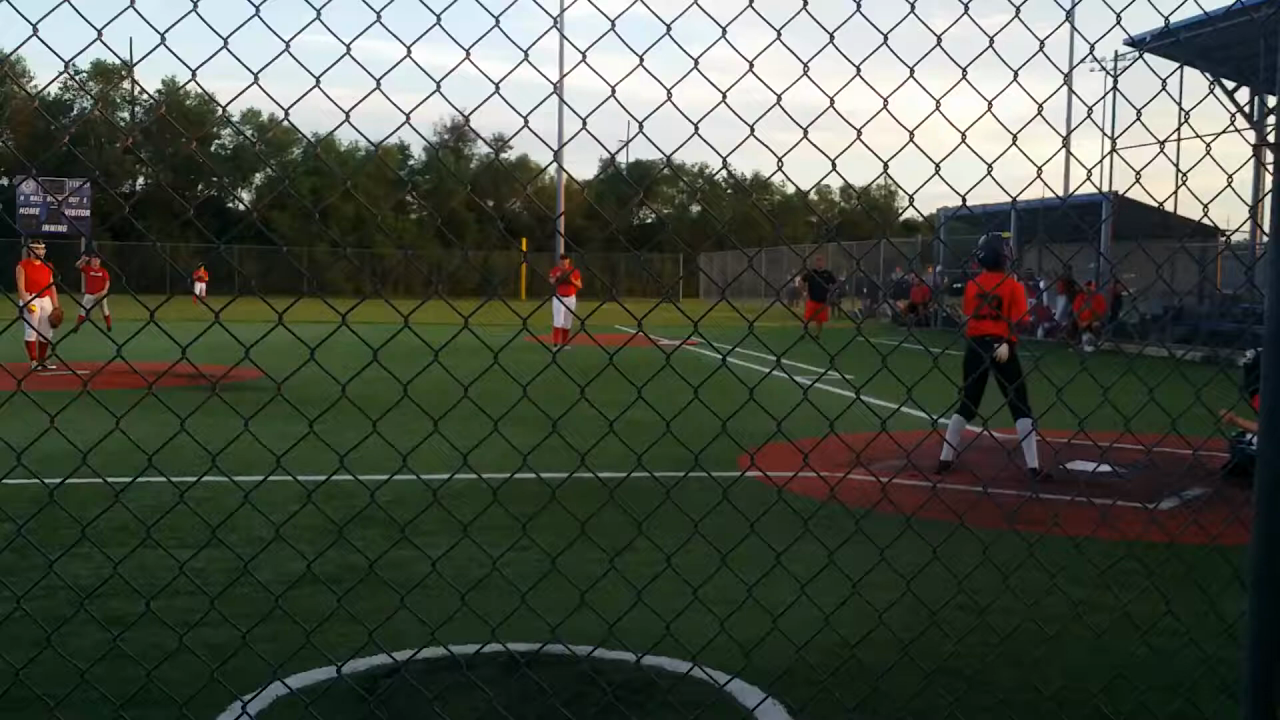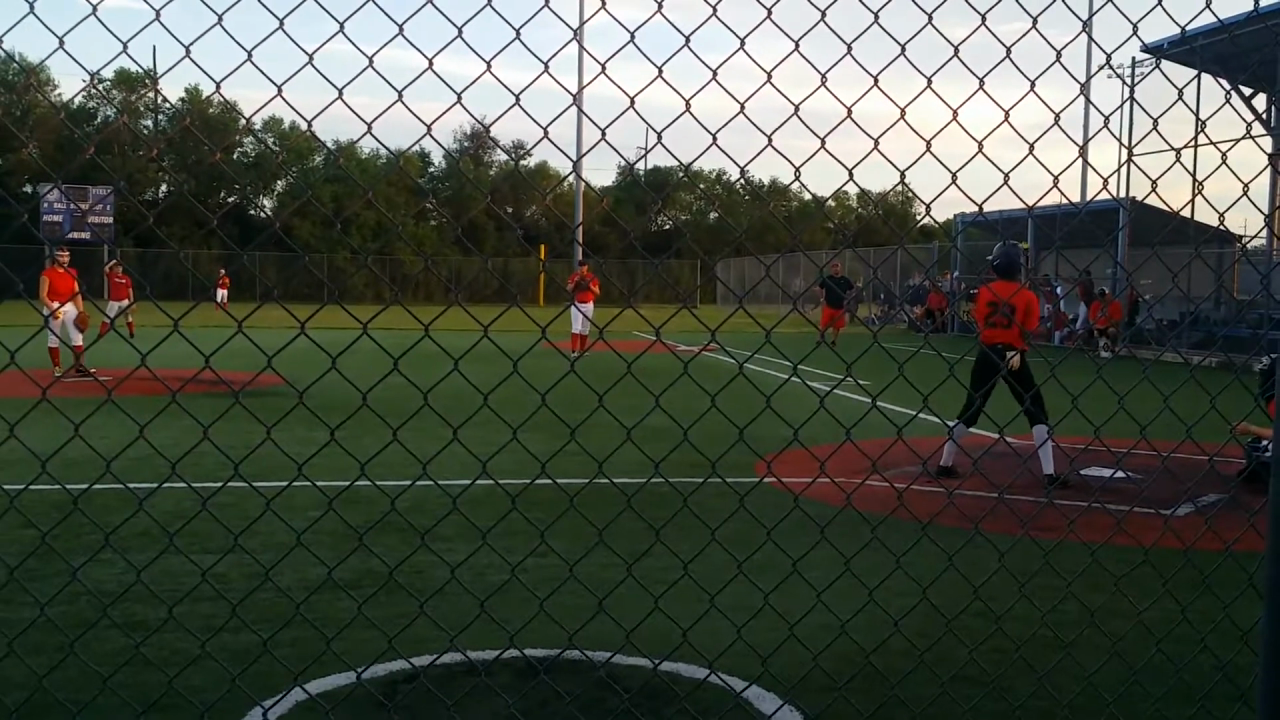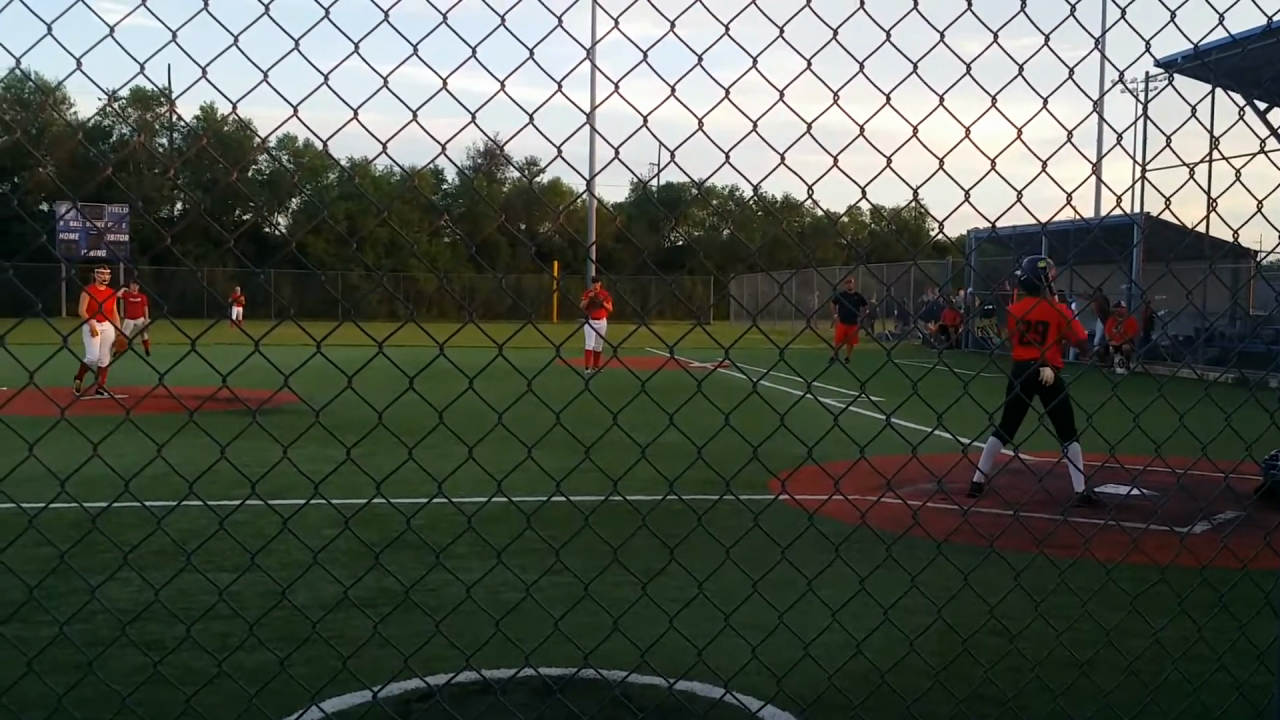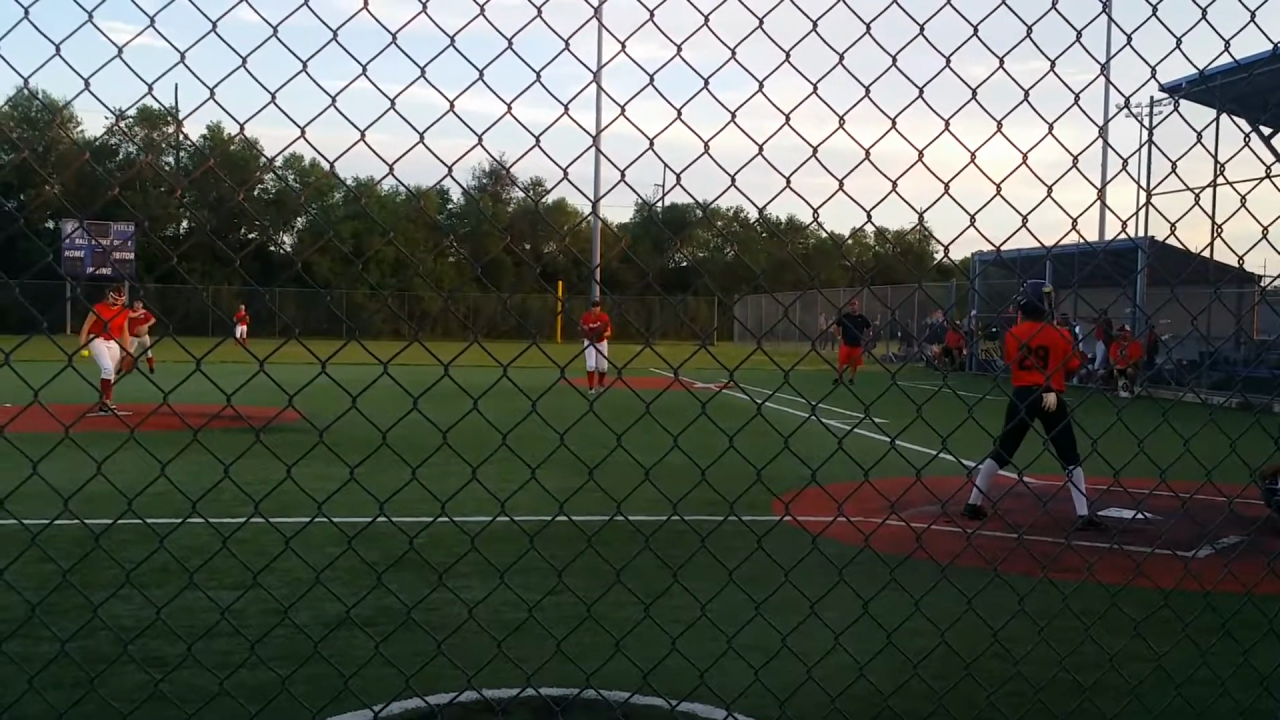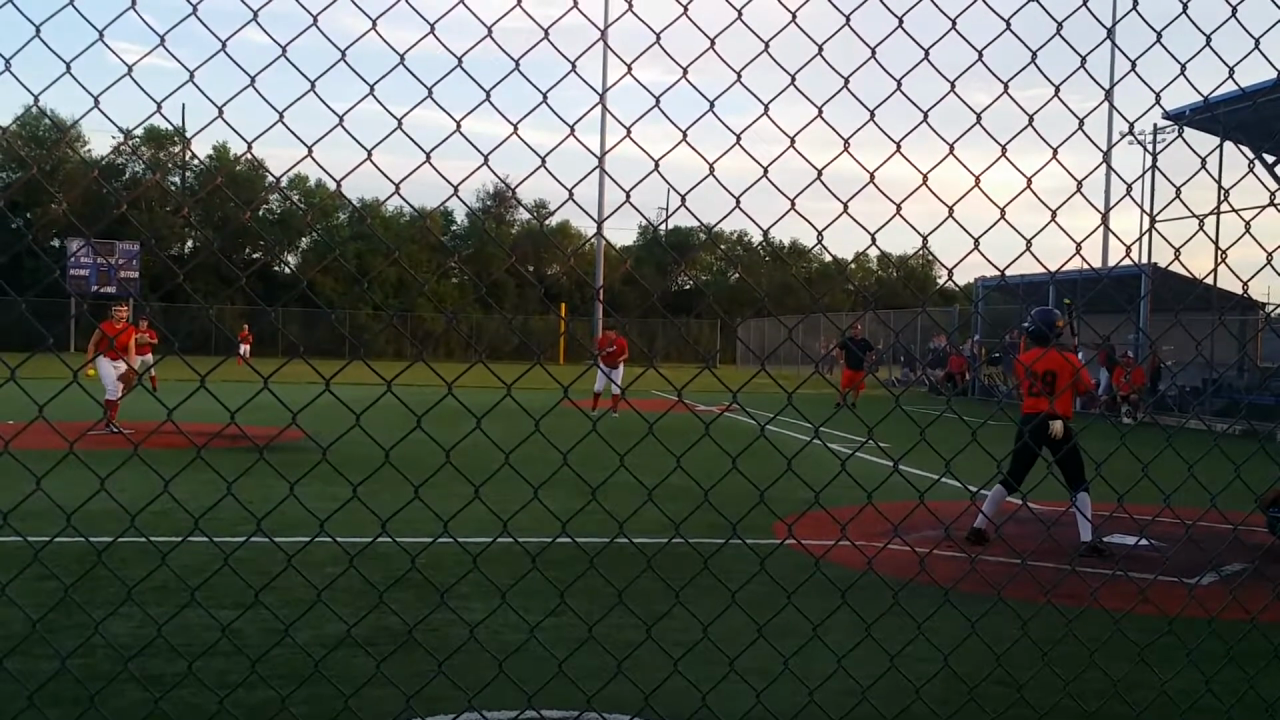
dt=1s
person 1, frame 1
left shoulder: (972, 286)
right shoulder: (1013, 286)
right elbow: (1019, 322)
left hip: (975, 347)
right hip: (1002, 348)
left knee: (967, 404)
right knee: (1021, 407)
left ankle: (946, 459)
right ankle: (1033, 468)
person 1, frame 2
left shoulder: (983, 292)
right shoulder: (1027, 296)
right elbow: (1030, 333)
left hip: (987, 355)
right hip: (1013, 357)
left knee: (969, 411)
right knee: (1038, 414)
left ankle: (945, 465)
right ankle: (1049, 474)
person 1, frame 3
left shoulder: (1015, 310)
right shoulder: (1058, 310)
right elbow: (1082, 343)
left hip: (1020, 371)
right hip: (1048, 373)
left knee: (1004, 428)
right knee: (1068, 433)
left ankle: (977, 481)
right ankle: (1081, 491)
person 1, frame 4
left shoulder: (1012, 335)
right shoulder: (1060, 335)
right elbow: (1071, 369)
left hip: (1021, 396)
right hip: (1051, 398)
left knee: (1002, 452)
right knee: (1070, 457)
left ankle: (973, 504)
right ankle: (1084, 515)
person 1, frame 5
left shoulder: (1022, 360)
right shoulder: (1069, 360)
right elbow: (1088, 392)
left hip: (1029, 423)
right hip: (1058, 425)
left knee: (1010, 479)
right knee: (1078, 484)
left ankle: (977, 528)
right ankle: (1088, 541)
